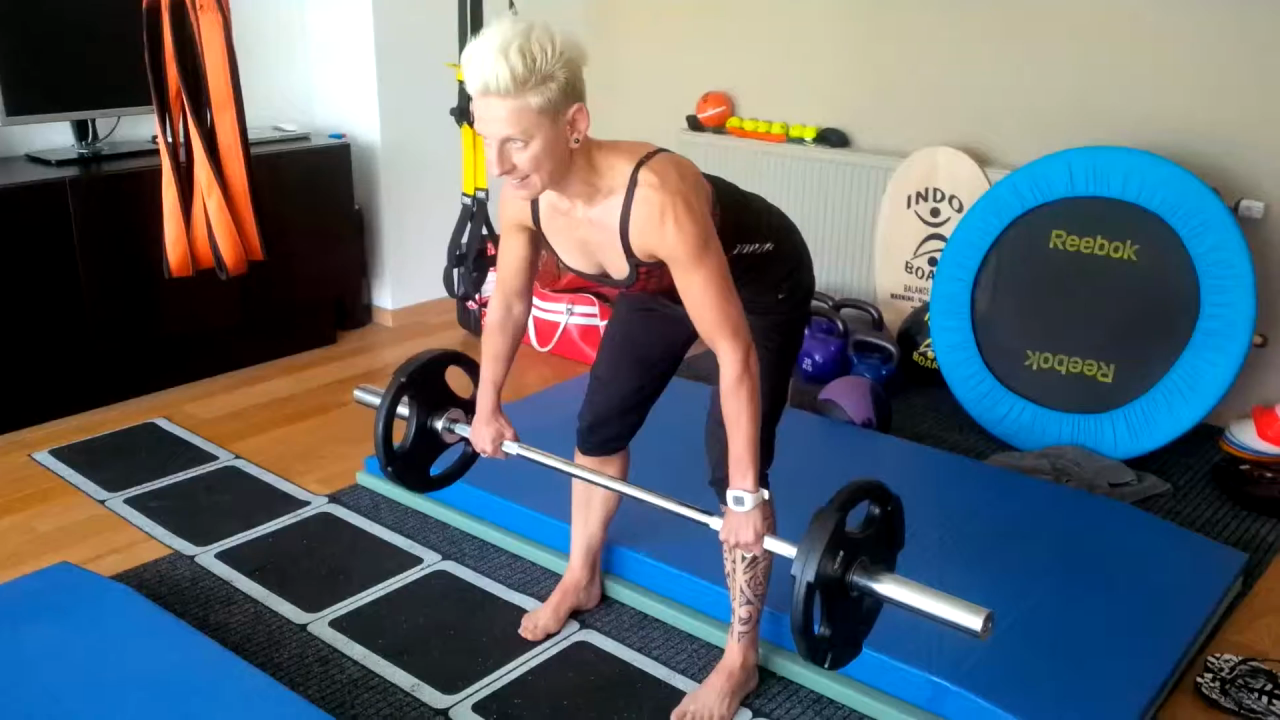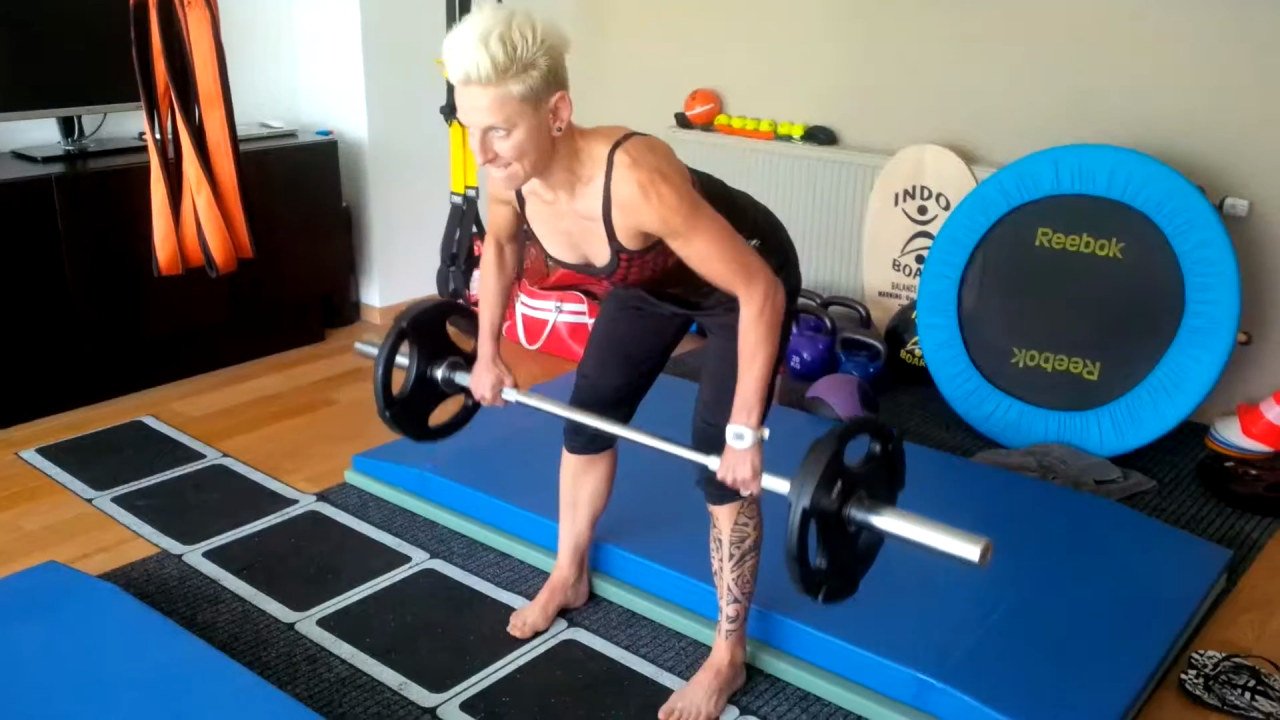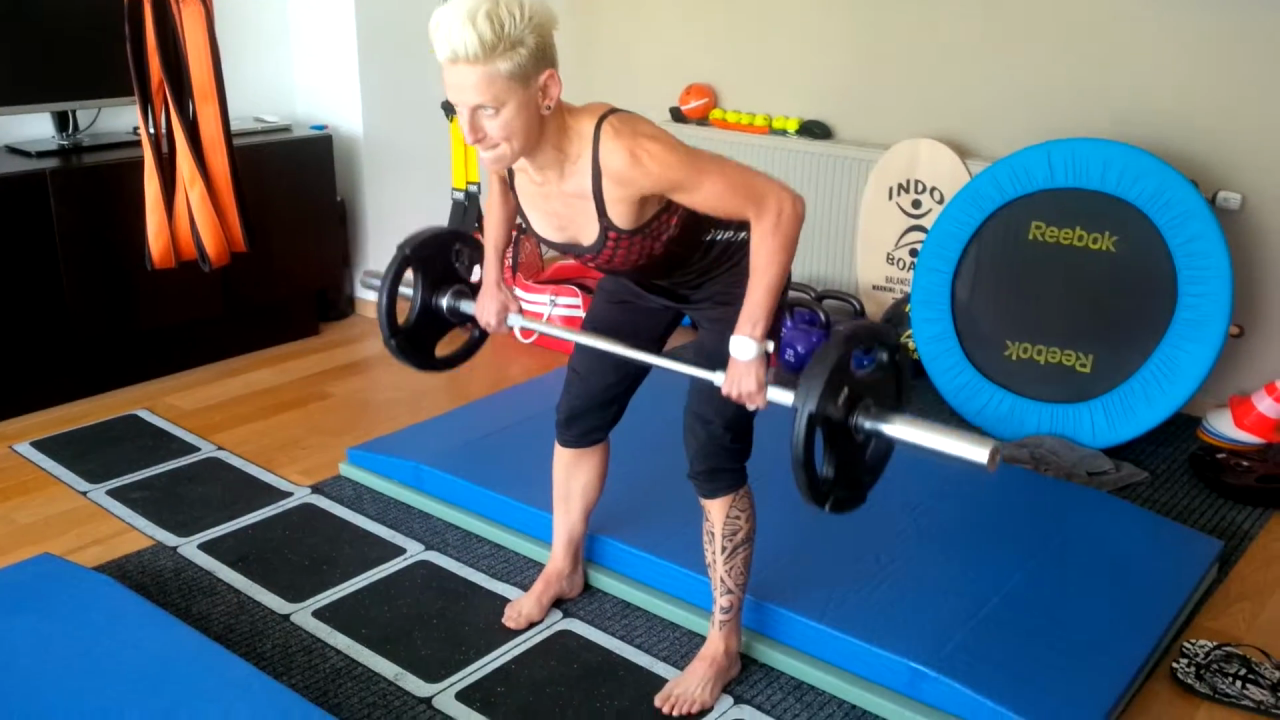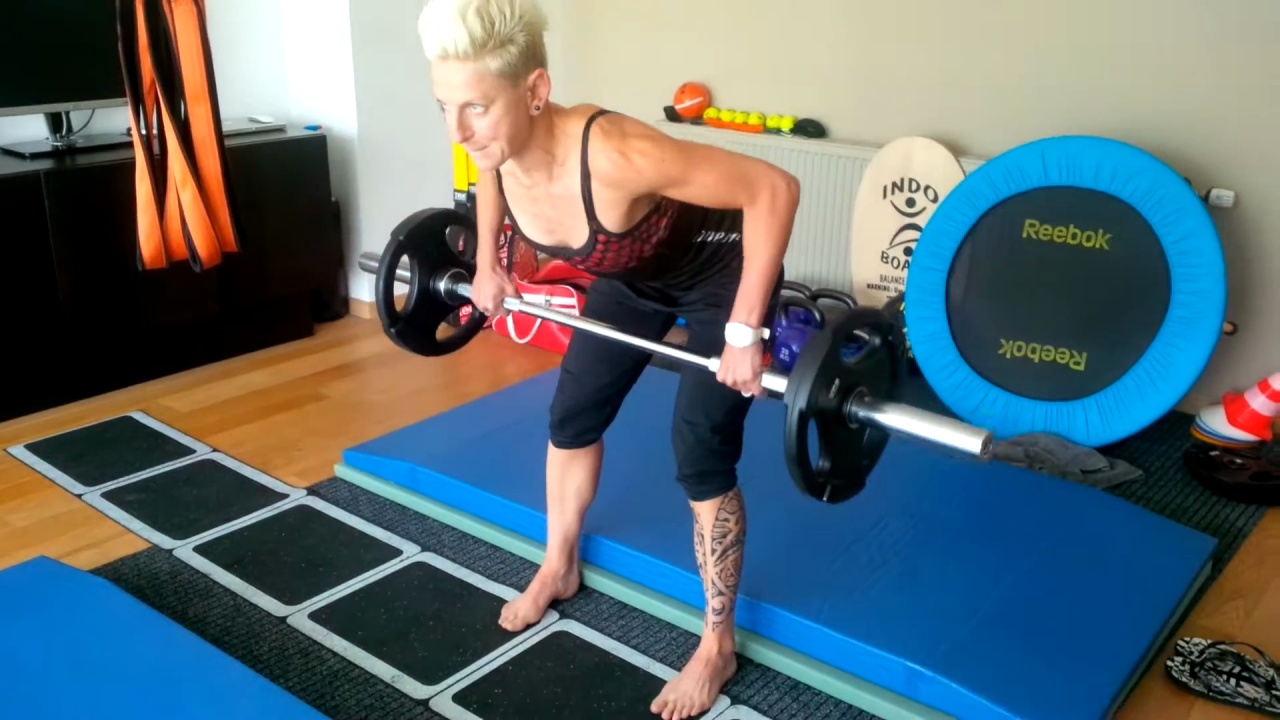
dt=0.3s
person 1, frame 1
left shoulder: (656, 200)
right shoulder: (524, 196)
left elbow: (734, 354)
right elbow: (508, 301)
left wrist: (743, 496)
right wrist: (486, 406)
left hip: (761, 280)
right hip: (660, 282)
left knee: (731, 461)
right knee: (598, 424)
left ankle: (740, 659)
right ankle: (581, 579)
person 1, frame 2
left shoulder: (635, 180)
right shoulder: (510, 176)
left elbow: (760, 291)
right elbow: (501, 249)
left wrist: (745, 433)
right wrist: (488, 352)
left hip: (742, 282)
right hip: (651, 279)
left knee: (720, 463)
right knee: (585, 420)
left ankle: (728, 655)
right ankle: (569, 577)
person 1, frame 3
left shoulder: (622, 150)
right shoulder: (504, 148)
left elbow: (778, 209)
left wrist: (748, 343)
right wrist: (492, 277)
left hip: (727, 270)
right hip: (639, 273)
left knee: (711, 450)
right knee: (578, 414)
left ankle: (723, 644)
right ankle: (564, 567)
person 1, frame 4
left shoulder: (612, 153)
right shoulder: (495, 146)
left elbow: (774, 190)
left wrist: (743, 331)
right wrist: (488, 260)
left hip: (719, 270)
right hip: (631, 273)
left knee: (700, 453)
right knee: (571, 415)
left ankle: (717, 645)
right ankle: (558, 569)
